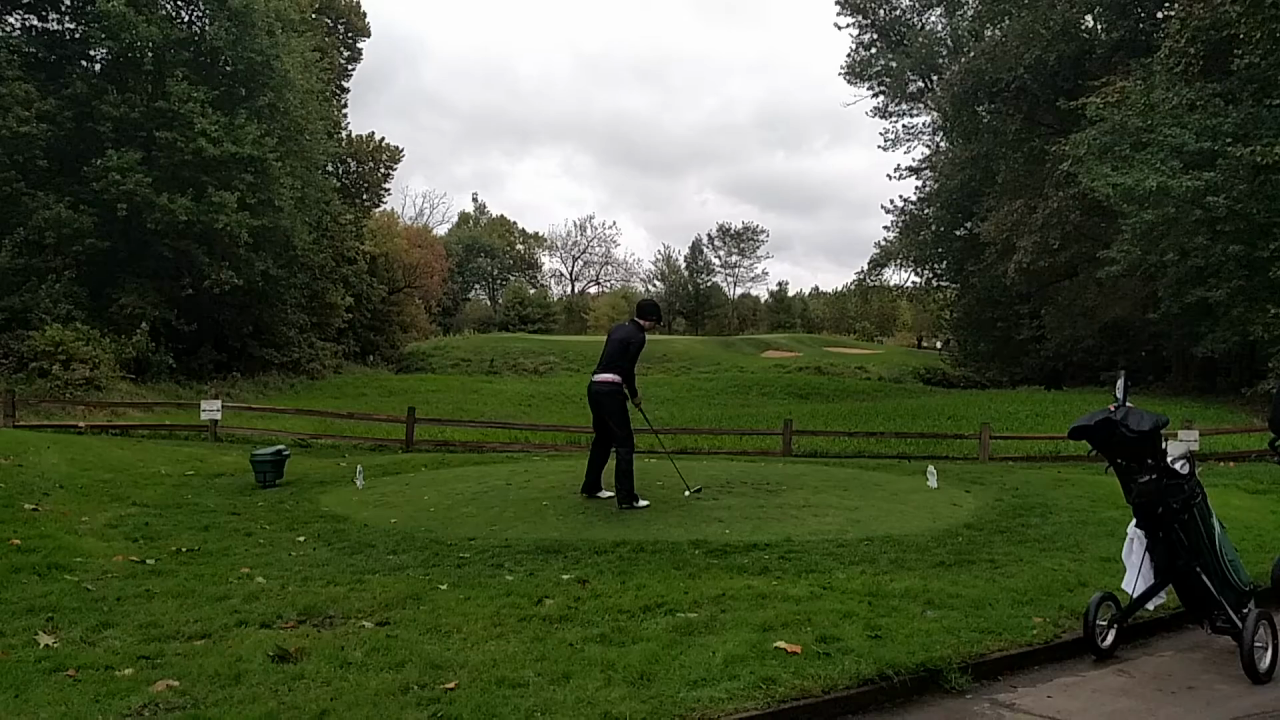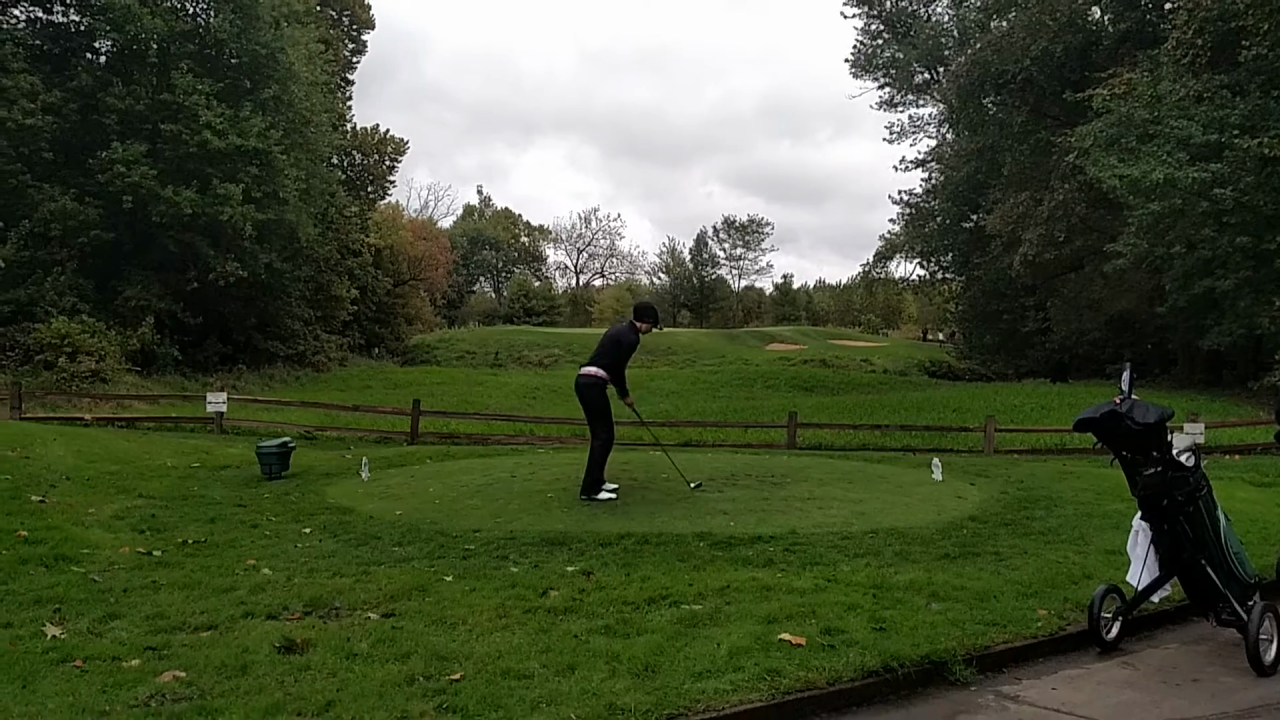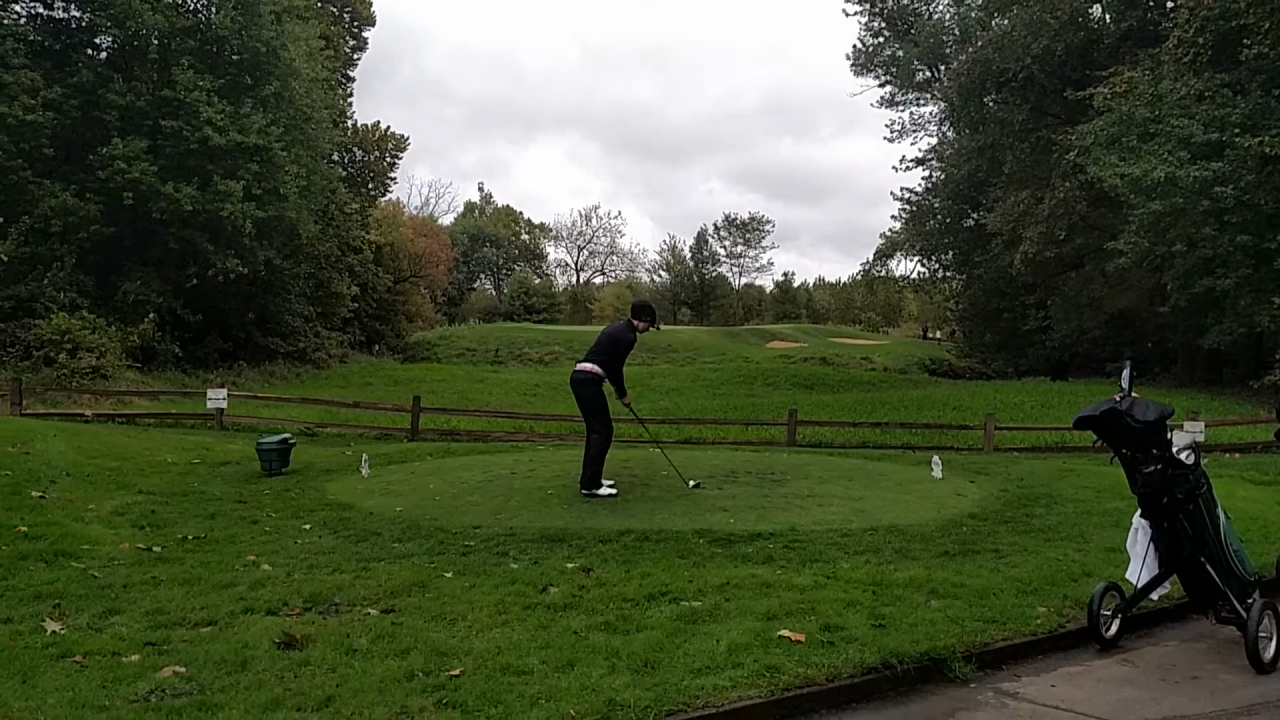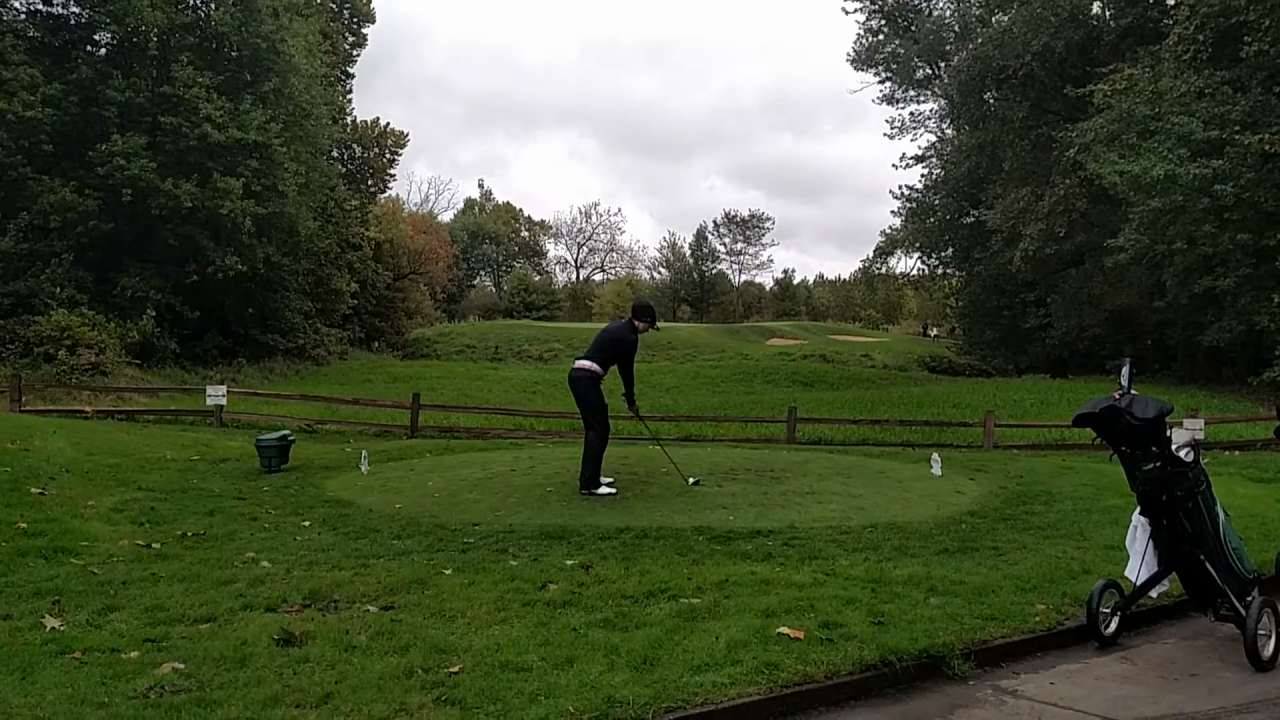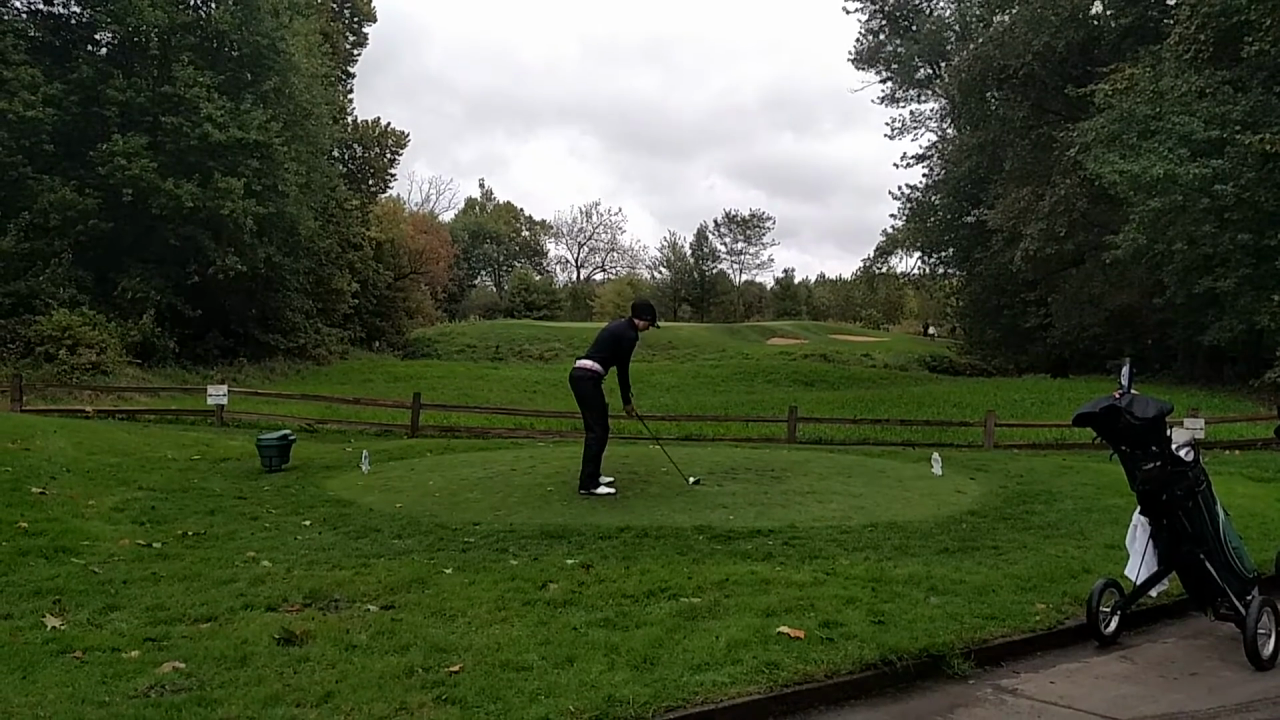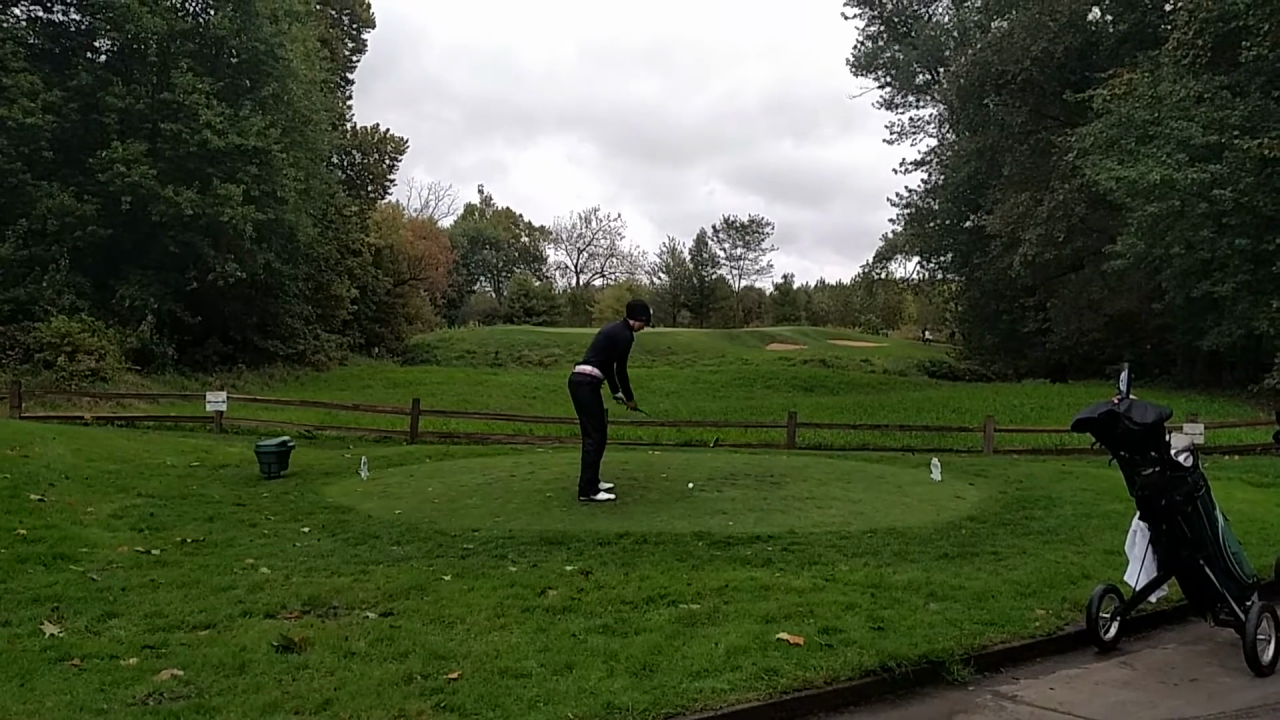
dt=0.5s
person 1, frame 1
left shoulder: (618, 329)
right shoulder: (637, 337)
right elbow: (627, 369)
left wrist: (622, 390)
right wrist: (634, 395)
left hip: (595, 386)
right hip: (609, 390)
left knee: (603, 438)
right knee: (624, 442)
left ankle: (591, 487)
right ankle: (626, 497)
person 1, frame 2
left shoulder: (620, 329)
right shoulder: (630, 338)
right elbow: (618, 369)
left wrist: (620, 391)
right wrist: (625, 394)
left hip: (585, 380)
right hip: (593, 383)
left knee: (600, 433)
right knee: (604, 435)
left ankle: (596, 480)
right ankle: (590, 489)
person 1, frame 3
left shoulder: (618, 328)
right shoulder: (628, 336)
right elbow: (615, 367)
left wrist: (618, 390)
right wrist: (622, 394)
left hip: (580, 377)
right hip: (588, 380)
left knee: (596, 430)
right knee: (603, 430)
left ankle: (590, 478)
right ankle: (591, 484)
person 1, frame 4
left shoulder: (619, 326)
right shoulder: (629, 337)
left elbow: (622, 367)
right elbow: (627, 369)
left wrist: (629, 395)
right wrist: (631, 401)
left hip: (579, 375)
right hip: (587, 378)
left knee: (594, 428)
right knee: (600, 429)
left ankle: (590, 475)
right ankle: (590, 483)
person 1, frame 5
left shoulder: (620, 326)
right shoulder: (628, 334)
left elbow: (619, 365)
right elbow: (622, 369)
left wrist: (627, 394)
right wrist: (627, 401)
left hip: (581, 375)
right hip: (588, 377)
left knee: (596, 428)
right knee: (598, 430)
left ankle: (592, 475)
right ankle: (588, 484)
person 1, frame 6
left shoulder: (614, 328)
right shoulder: (624, 335)
right elbow: (620, 369)
left wrist: (616, 392)
right wrist: (630, 397)
left hip: (580, 379)
right hip: (587, 383)
left knee: (593, 434)
right knee: (596, 436)
left ankle: (591, 481)
right ankle: (587, 490)
